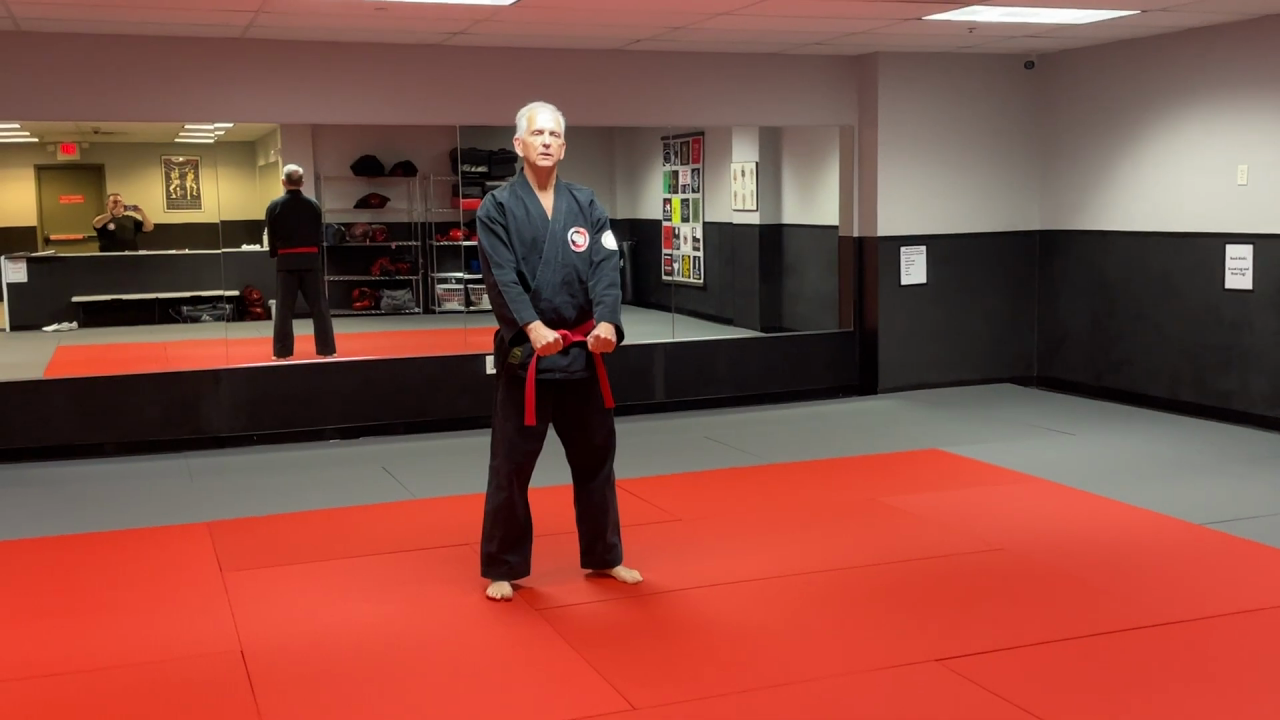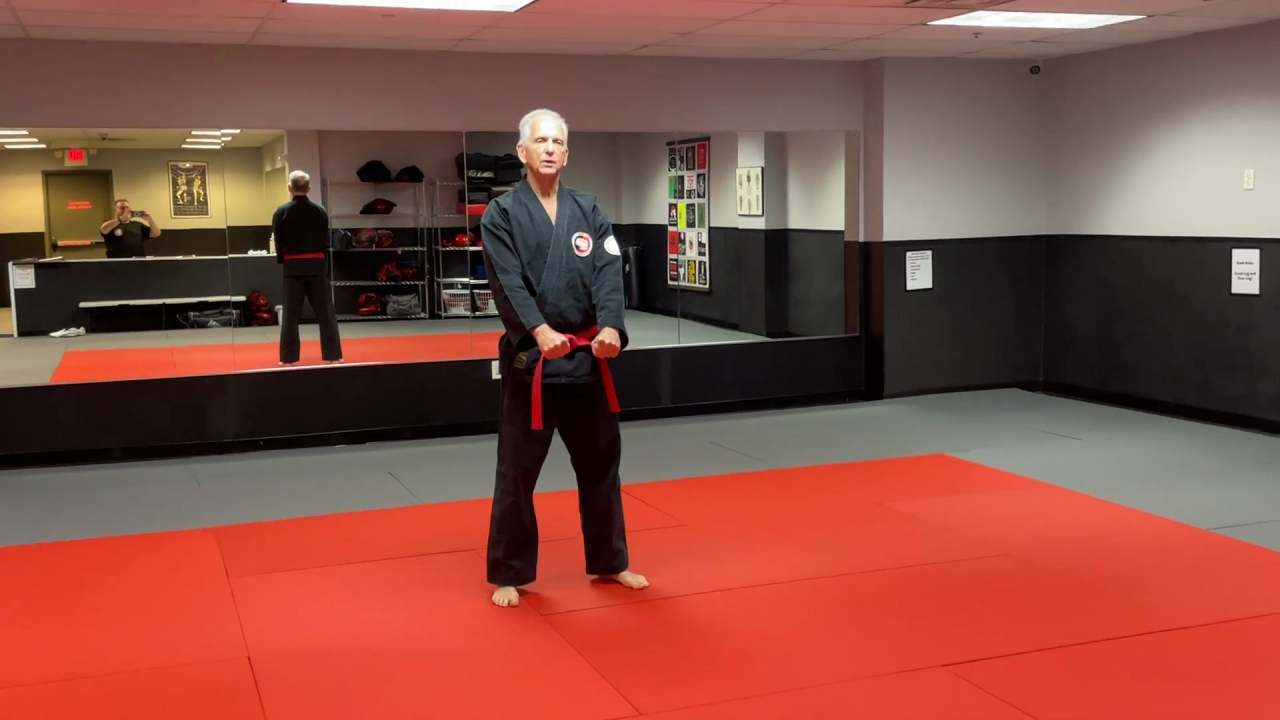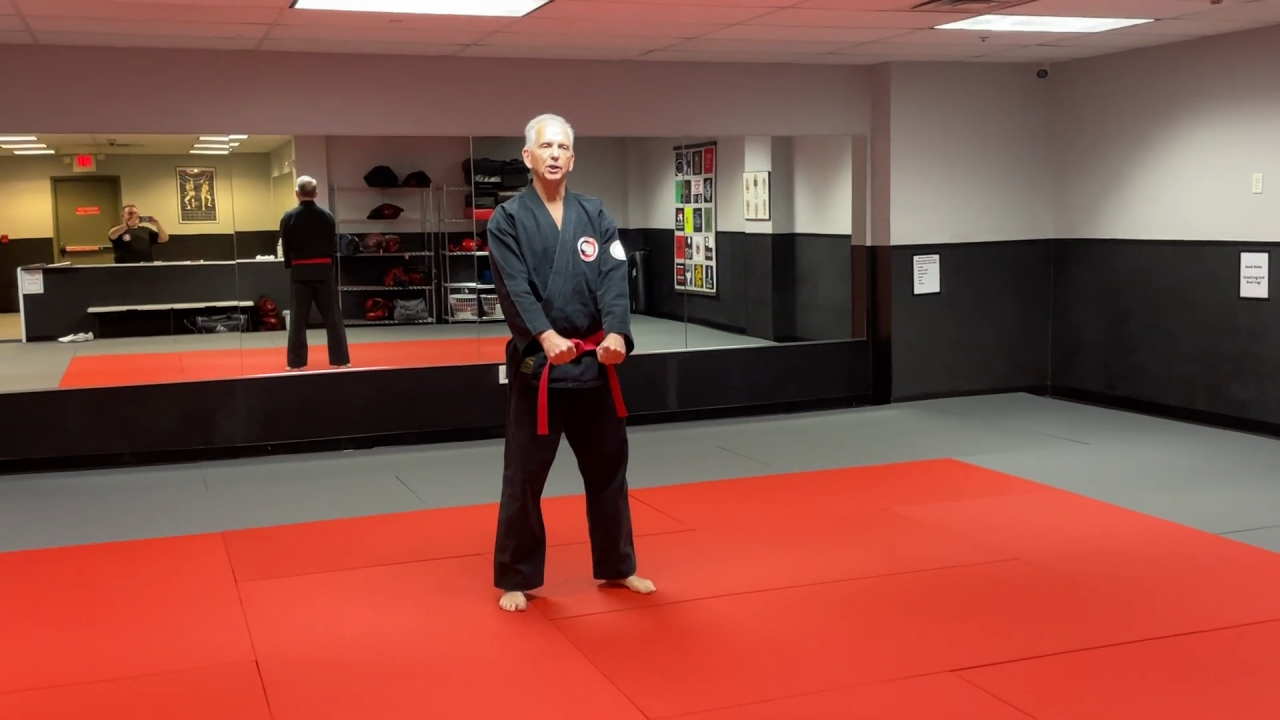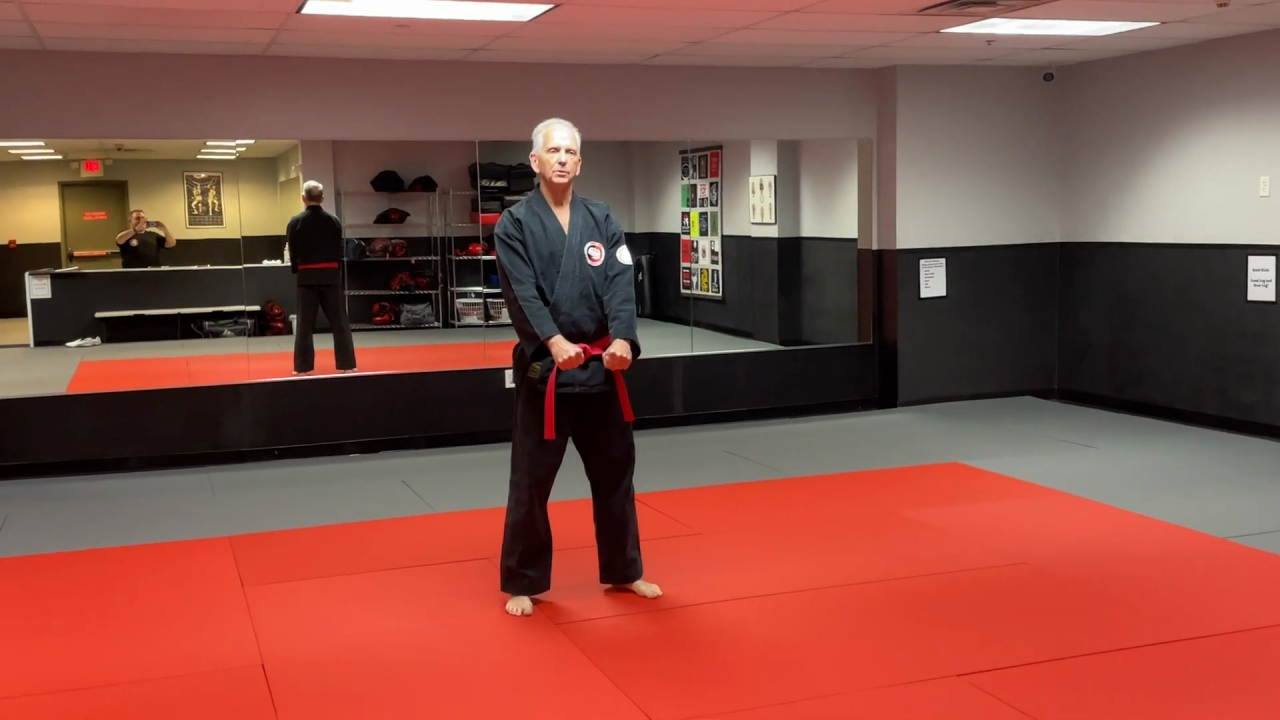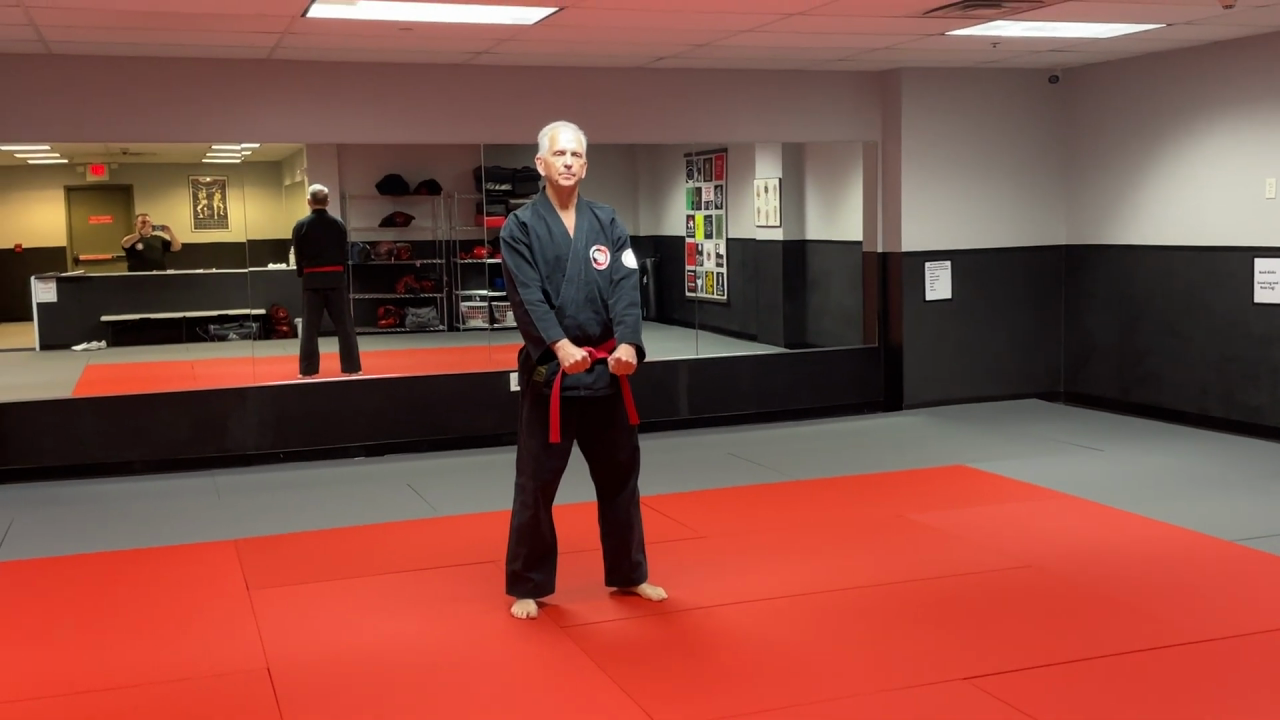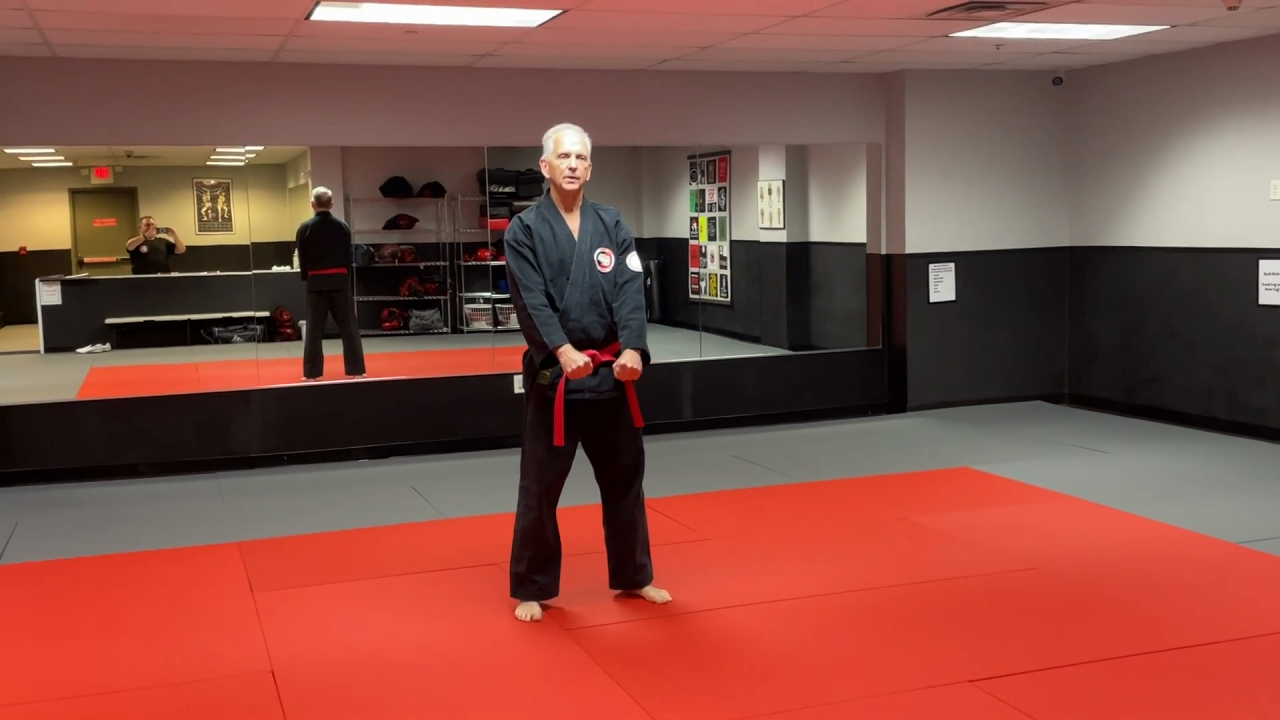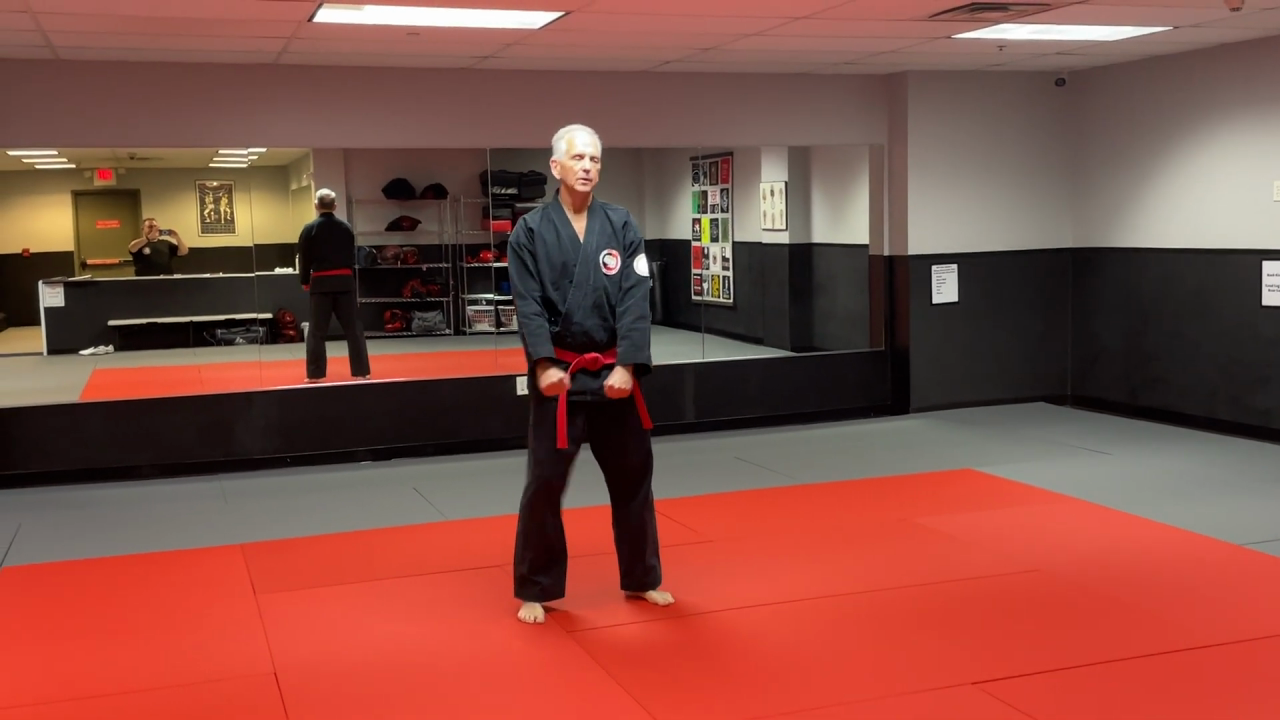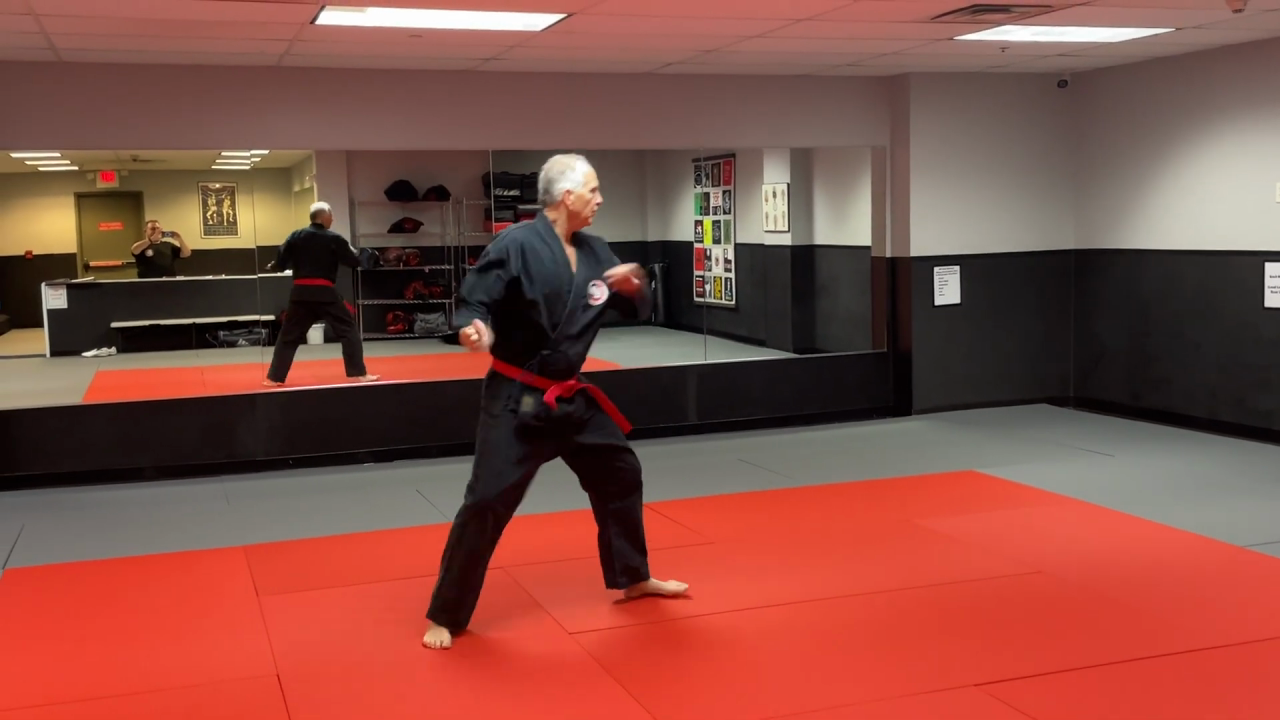
dt=0.4s
person 1, frame 1
left shoulder: (586, 205)
right shoulder: (497, 208)
left elbow: (605, 268)
right elbow: (502, 278)
left wrist: (606, 322)
right wrist: (532, 328)
left hip: (582, 351)
right hip: (524, 353)
left knee: (596, 458)
right knee: (511, 465)
left ankle: (604, 557)
right ankle: (502, 568)
person 1, frame 2
left shoulder: (589, 210)
right shoulder: (502, 214)
left elbow: (608, 272)
right elbow: (508, 284)
left wrist: (611, 326)
right wrist: (540, 332)
left hip: (586, 356)
right hip: (529, 357)
left knee: (601, 463)
right knee: (517, 471)
left ankle: (609, 562)
right ankle: (509, 573)
person 1, frame 3
left shoulder: (594, 215)
right shoulder: (508, 220)
left elbow: (613, 278)
right elbow: (514, 289)
left wrist: (616, 332)
right wrist: (546, 337)
left hip: (594, 360)
right hip: (536, 362)
left knee: (608, 467)
right knee: (524, 475)
left ankle: (616, 567)
right ankle: (516, 578)
person 1, frame 4
left shoulder: (602, 219)
right shoulder: (515, 224)
left elbow: (620, 283)
right elbow: (521, 293)
left wrist: (622, 338)
right wrist: (554, 342)
left hip: (600, 365)
right hip: (544, 367)
left knee: (615, 472)
right knee: (531, 480)
left ankle: (623, 571)
right ankle: (523, 582)
person 1, frame 5
left shoulder: (606, 222)
right shoulder: (520, 227)
left elbow: (625, 287)
right elbow: (527, 297)
left wrist: (627, 343)
right wrist: (561, 346)
left hip: (605, 368)
right hip: (548, 370)
left knee: (619, 474)
right knee: (536, 483)
left ankle: (628, 574)
right ankle: (527, 586)
person 1, frame 6
left shoulder: (611, 224)
right shoulder: (525, 230)
left elbow: (630, 291)
right elbow: (531, 300)
left wrist: (633, 347)
right wrist: (562, 351)
left hip: (610, 370)
right hip: (553, 372)
left knee: (624, 476)
right knee: (541, 485)
left ankle: (632, 577)
right ankle: (531, 588)
person 1, frame 7
left shoulder: (620, 223)
right shoulder: (531, 230)
left elbow: (637, 300)
right elbow: (529, 306)
left wrist: (628, 365)
right wrist: (543, 365)
left hip: (615, 370)
right hip: (559, 372)
left knee: (632, 477)
right knee: (546, 482)
left ankle: (642, 579)
right ankle: (538, 589)
person 1, frame 8
left shoulder: (593, 251)
right shoulder: (514, 248)
left elbow: (634, 309)
right elbow: (474, 301)
left wrist: (632, 285)
right wrist: (473, 325)
left hip: (569, 394)
right hip: (515, 397)
left knee: (619, 471)
right knee: (487, 507)
left ankle: (633, 577)
right ankle: (445, 615)
person 2, frame 1
left shoulder: (275, 206)
right shoulder: (313, 205)
left elbow: (271, 237)
right elbow: (319, 234)
left wrist: (277, 255)
left hip: (286, 260)
right hip: (310, 259)
left knee: (284, 308)
right knee: (319, 306)
left ankle: (282, 352)
right ankle: (327, 350)
person 2, frame 2
left shoulder: (282, 212)
right shoulder: (320, 211)
left elbow: (278, 243)
right elbow: (326, 240)
left hip: (293, 266)
right hip: (317, 264)
left knee: (291, 313)
right knee: (325, 311)
left ankle: (288, 357)
right ankle: (333, 355)
person 2, frame 3
left shoulder: (289, 218)
right shoulder: (327, 216)
left elbow: (286, 248)
right elbow: (333, 245)
left hip: (300, 271)
right hip: (324, 270)
left knee: (298, 318)
right knee: (332, 316)
left ankle: (296, 362)
right ankle: (340, 359)
person 2, frame 4
left shoulder: (296, 222)
right shoulder: (333, 221)
left elbow: (293, 253)
right elbow: (340, 250)
left hip: (306, 275)
right hip: (330, 274)
left knee: (305, 322)
right knee: (339, 321)
left ankle: (303, 366)
right ankle: (347, 364)
person 2, frame 5
left shoulder: (301, 226)
right shoulder: (339, 224)
left elbow: (298, 257)
right elbow: (345, 254)
left hip: (312, 279)
right hip: (335, 278)
left knee: (310, 326)
right knee: (344, 324)
left ankle: (308, 370)
right ankle: (352, 367)
person 2, frame 6
left shoulder: (305, 228)
right shoulder: (342, 226)
left elbow: (302, 259)
right elbow: (349, 256)
left wrist: (307, 278)
left hip: (316, 281)
right hip: (339, 280)
left knee: (314, 328)
right knee: (348, 326)
left ankle: (312, 373)
right ankle: (356, 370)
person 2, frame 7
left shoulder: (310, 229)
right shoulder: (346, 228)
left elbow: (304, 259)
right elbow: (351, 256)
left wrist: (305, 281)
left hip: (320, 282)
right hip: (344, 281)
left knee: (316, 330)
right knee: (353, 328)
left ankle: (315, 374)
right ankle: (361, 372)
person 2, frame 8
left shoulder: (296, 236)
right shoulder: (334, 239)
left elbow: (280, 262)
right elbow: (353, 262)
left wrist: (272, 267)
right wrist: (351, 250)
left hip: (300, 292)
right hip: (324, 293)
left knee: (288, 337)
right knee: (349, 330)
left ankle: (275, 378)
right ankle: (358, 373)
